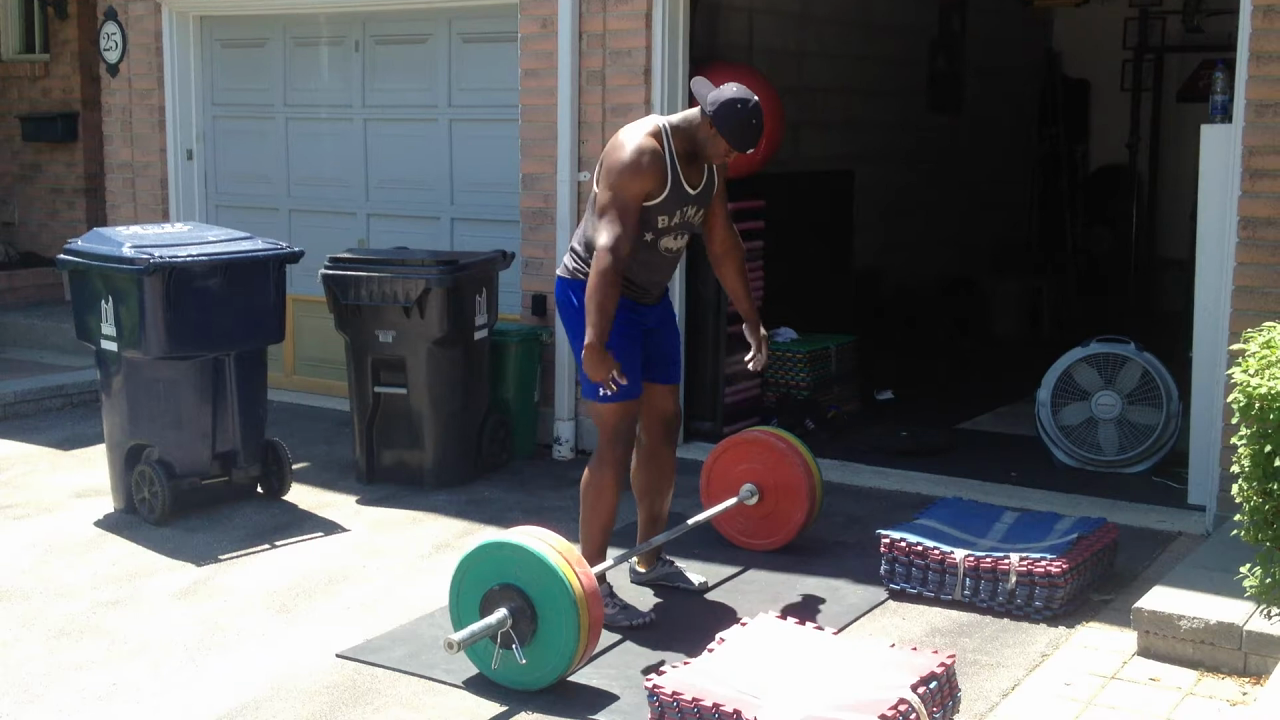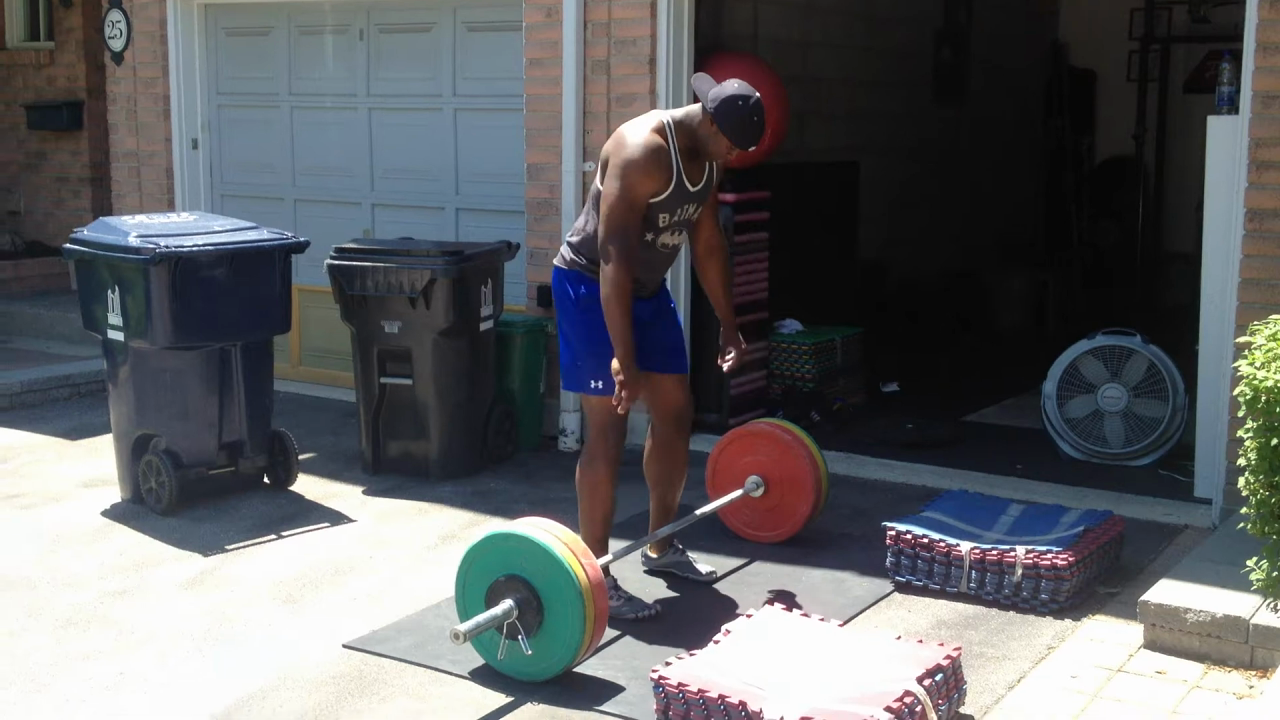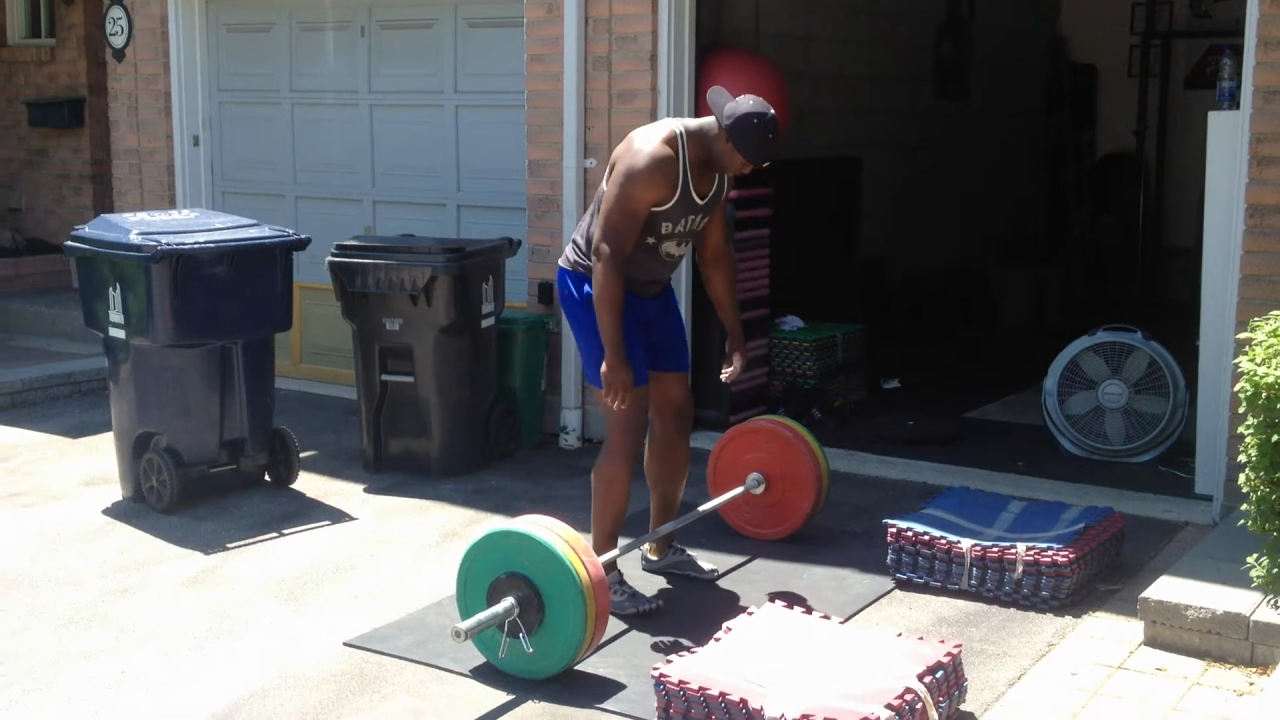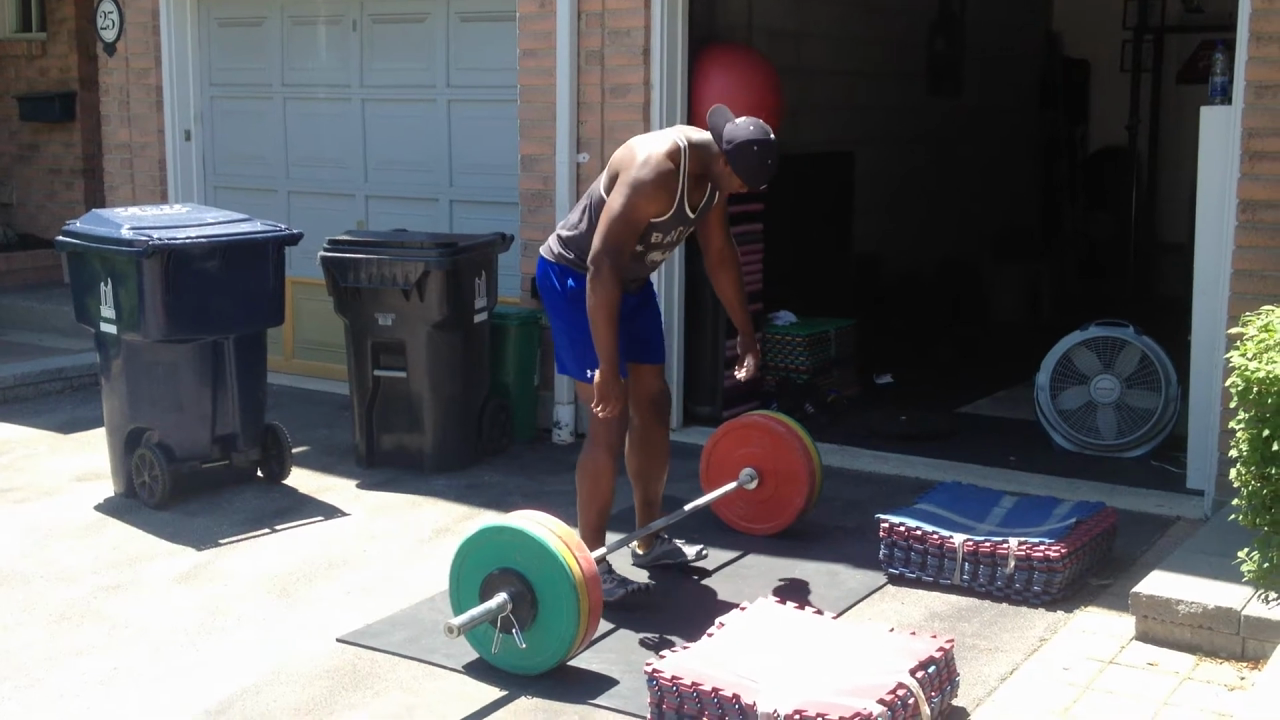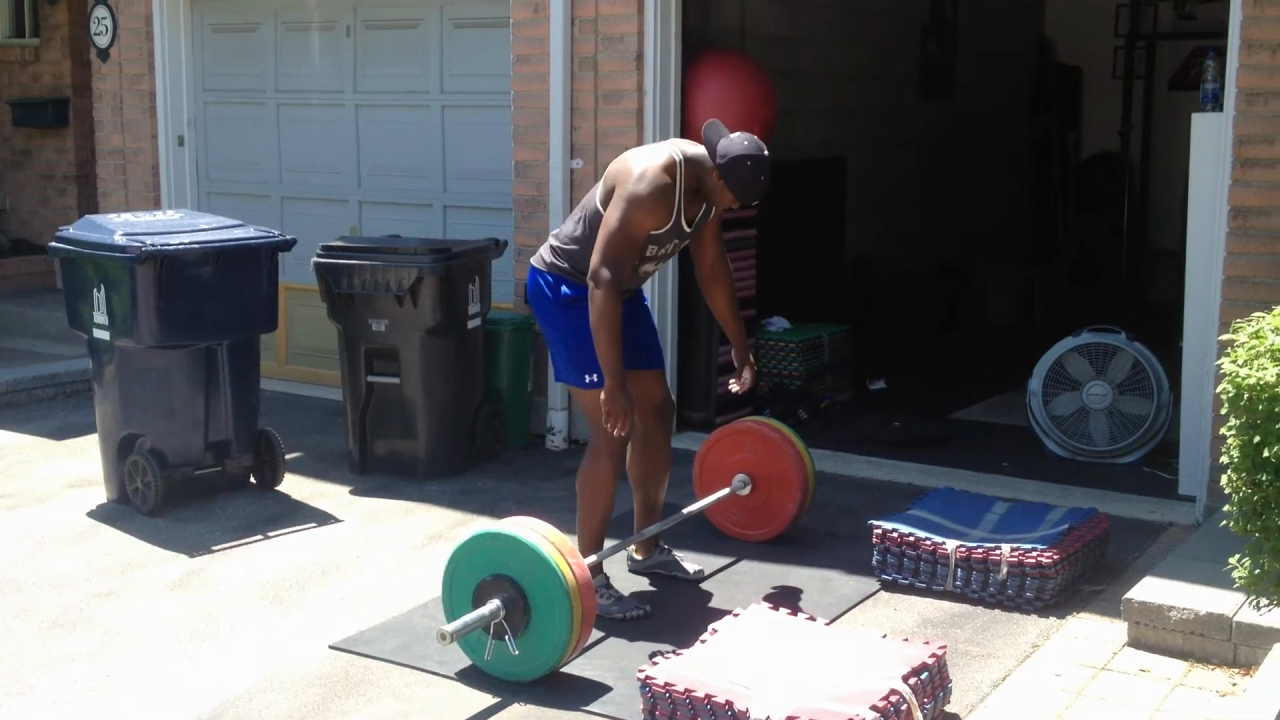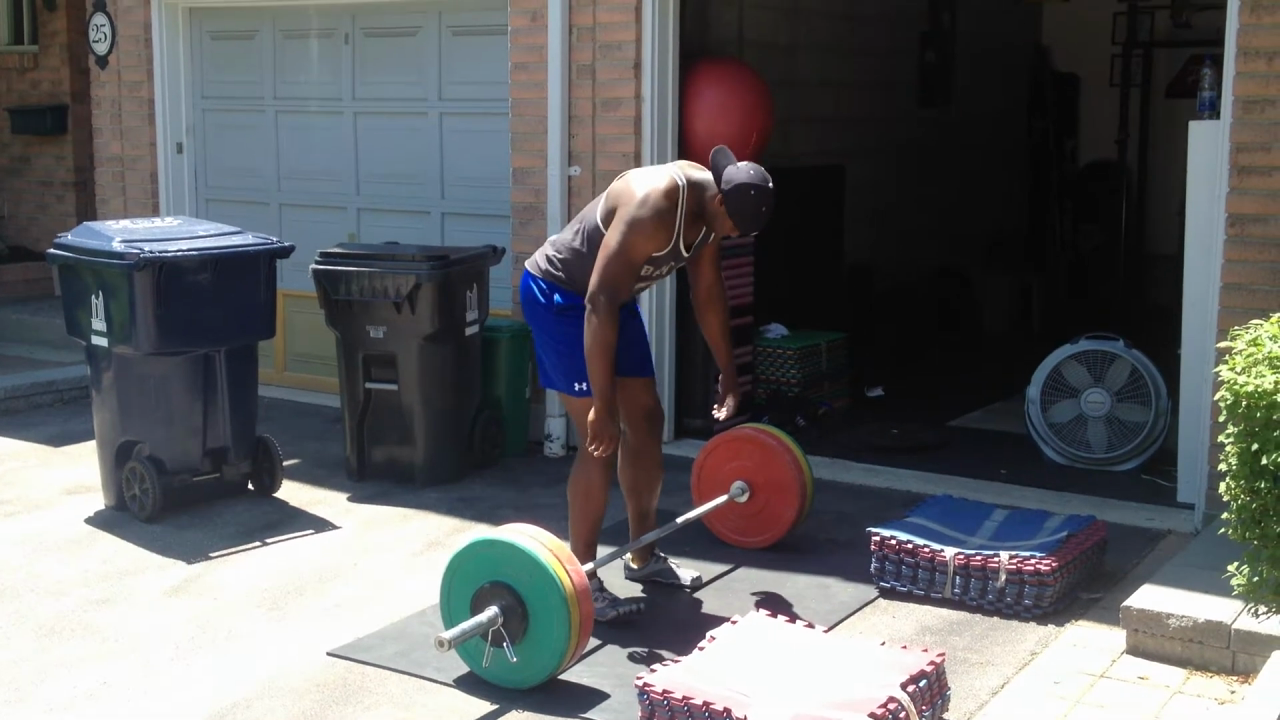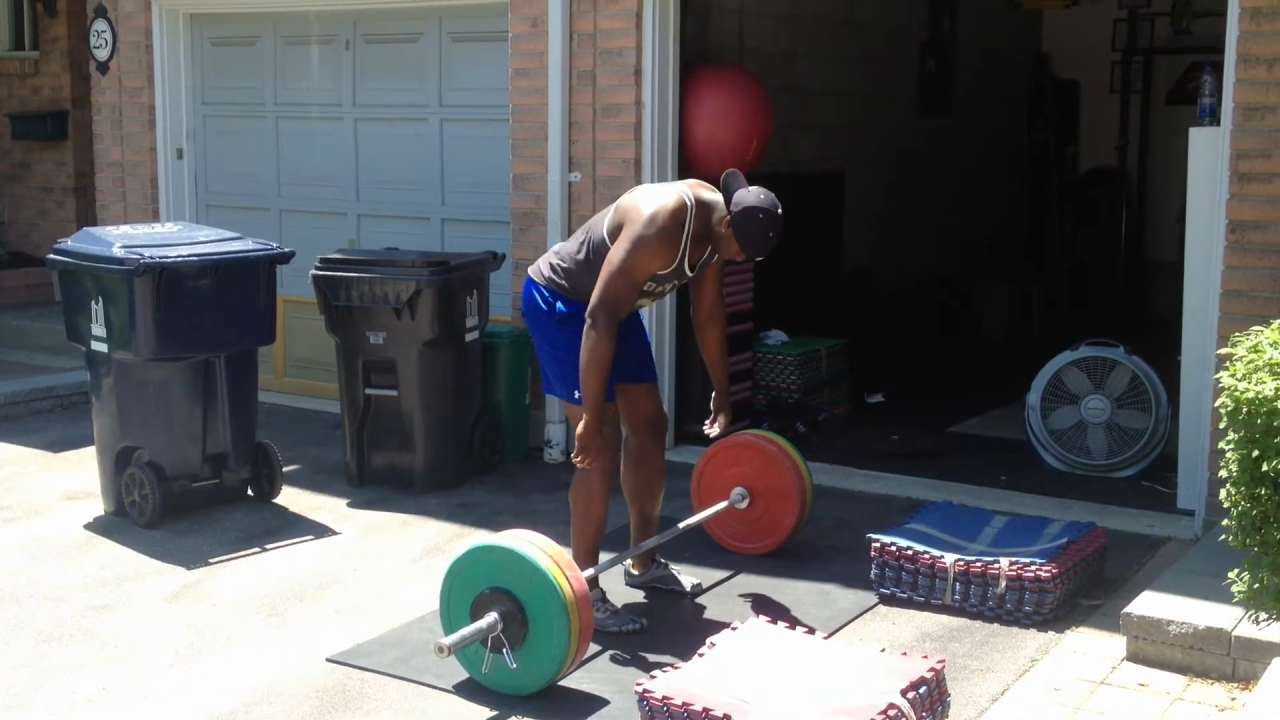
dt=0.3s
person 1, frame 1
left shoulder: (710, 163)
right shoulder: (638, 152)
left elbow: (722, 243)
right elbow: (607, 249)
left wrist: (751, 319)
right wrist: (594, 341)
left hip: (651, 297)
right hip: (595, 292)
left knee: (664, 426)
right knee: (618, 439)
left ankle: (649, 558)
right ankle: (591, 583)
person 1, frame 2
left shoulder: (708, 157)
right shoulder: (642, 150)
left elbow: (707, 242)
right elbow: (614, 256)
left wrist: (727, 322)
right wrist: (622, 355)
left hip: (648, 290)
right hip: (591, 286)
left knee: (675, 415)
right knee: (608, 433)
left ankle: (660, 547)
right ankle: (595, 577)
person 1, frame 3
left shoulder: (718, 165)
right shoulder: (651, 158)
left elbow: (714, 250)
right elbow: (607, 257)
left wrist: (734, 331)
right wrist: (612, 356)
left hip: (652, 289)
right hip: (595, 285)
left knee: (676, 415)
right knee: (628, 427)
left ankle: (660, 547)
right ankle: (602, 572)
person 1, frame 4
left shoulder: (713, 171)
right shoulder: (653, 170)
left elbow: (719, 254)
right elbow: (601, 267)
left wrist: (745, 332)
right wrist: (606, 368)
left hip: (631, 281)
right hip: (576, 278)
left knee: (654, 405)
right knee: (612, 420)
left ankle: (649, 540)
right ankle: (591, 565)
person 1, frame 5
left shoulder: (707, 185)
right shoulder: (649, 183)
left elbow: (712, 266)
right elbow: (601, 280)
left wrist: (740, 345)
right wrist: (612, 384)
left hip: (623, 289)
right hip: (568, 286)
left knee: (657, 413)
right knee: (612, 430)
left ankle: (647, 548)
right ankle: (589, 578)
person 1, frame 6
left shoulder: (708, 208)
right shoulder: (651, 207)
left elbow: (708, 292)
right elbow: (599, 303)
left wrist: (728, 372)
right wrist: (601, 403)
left hip: (612, 296)
right hip: (560, 294)
left knee: (646, 420)
right knee: (603, 438)
left ankle: (642, 556)
right ankle: (582, 583)
person 1, frame 7
left shoulder: (714, 226)
right shoulder: (658, 225)
left elbow: (708, 311)
right elbow: (599, 319)
left wrist: (721, 389)
right wrist: (591, 416)
left hip: (614, 304)
right hip: (560, 301)
left knee: (650, 426)
right knee: (602, 447)
left ankle: (643, 562)
right ankle: (584, 592)
